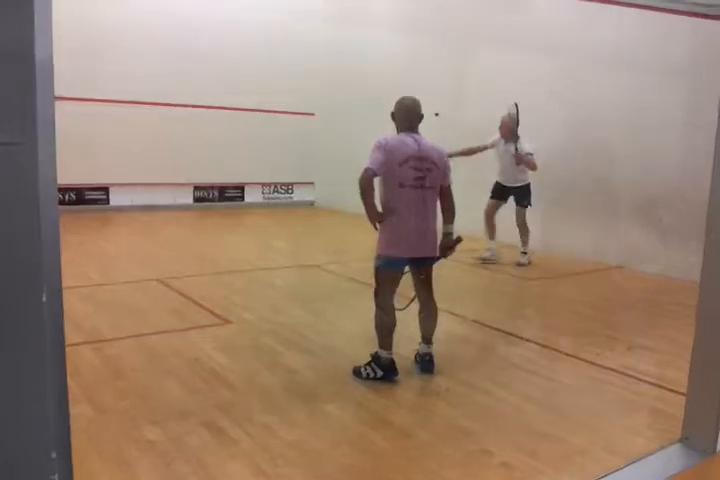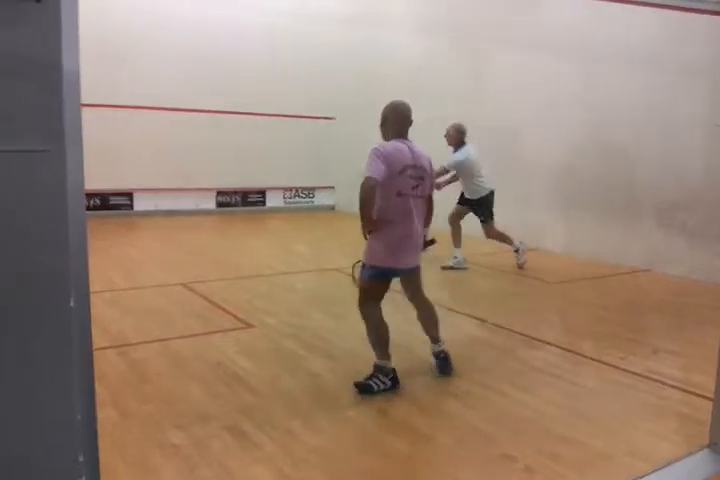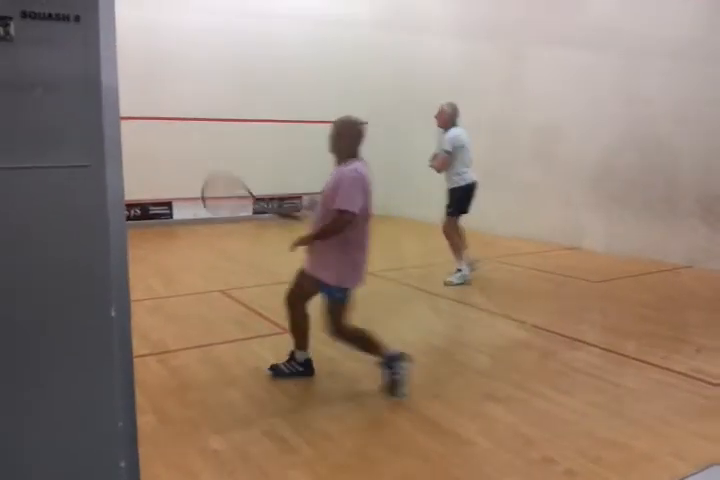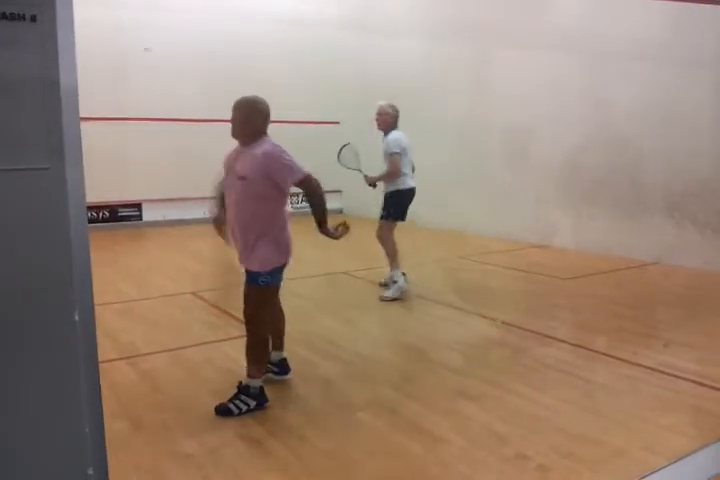
dt=0.5s
person 1, frame 1
left shoulder: (387, 146)
right shoulder: (438, 153)
left elbow: (365, 179)
right elbow: (446, 197)
left wrist: (372, 212)
right wrist: (448, 234)
left hip: (395, 239)
right hip: (426, 238)
left knee: (383, 298)
right knee: (425, 294)
left ankle: (384, 361)
right ankle: (426, 353)
person 1, frame 2
left shoulder: (383, 152)
right shoulder: (424, 159)
left elbow: (368, 188)
right elbow: (428, 202)
left wrist: (367, 222)
left hip: (385, 246)
right hip: (411, 244)
left knee: (368, 304)
right knee: (418, 298)
left ankle: (385, 371)
right ankle: (440, 353)
person 1, frame 3
left shoulder: (350, 175)
right shoulder: (348, 172)
left elbow: (344, 219)
left wrist: (309, 238)
left hip: (341, 262)
right hip: (324, 257)
left knee: (340, 328)
right knee: (294, 301)
left ankle: (392, 359)
right ankle: (301, 360)
person 1, frame 4
left shoulder: (268, 154)
right shoulder: (240, 152)
left elbow: (310, 184)
right elbow: (228, 185)
left wrist: (323, 228)
right wrist: (221, 214)
left hip: (264, 251)
right hip: (255, 248)
left knee: (255, 316)
right knee: (269, 306)
left ankle: (253, 390)
right ankle: (277, 361)
person 2, frame 1
left shoulder: (522, 147)
right shoulder: (498, 141)
left elbow: (534, 167)
right elbow: (476, 149)
left wrist: (523, 160)
right wrist: (454, 154)
left hip: (520, 185)
right hip: (502, 183)
left knee: (520, 219)
right knee: (489, 213)
left ankle: (524, 253)
right ankle: (492, 250)
person 2, frame 2
left shoulder: (460, 158)
right shoulder: (464, 150)
left elbow: (436, 175)
right wrist: (444, 183)
left hip: (482, 195)
right hip: (469, 193)
left knee: (490, 233)
right knee: (453, 219)
left ankle: (517, 247)
right ankle: (459, 258)
person 2, frame 3
left shoulder: (450, 136)
right shoulder: (458, 133)
left elbow: (441, 167)
left wrist: (433, 161)
left hip: (461, 186)
right hip: (462, 184)
left knee: (448, 229)
right knee: (453, 226)
left ankle: (463, 271)
right ankle: (466, 260)
person 2, frame 4
left shoulder: (393, 139)
right shoulder: (392, 138)
left elbow: (395, 171)
right elbow: (411, 168)
left wrist: (374, 179)
left hip: (400, 191)
right hip: (397, 191)
left knee: (384, 233)
right knee: (383, 234)
left ankle: (398, 282)
right ankle: (396, 273)
